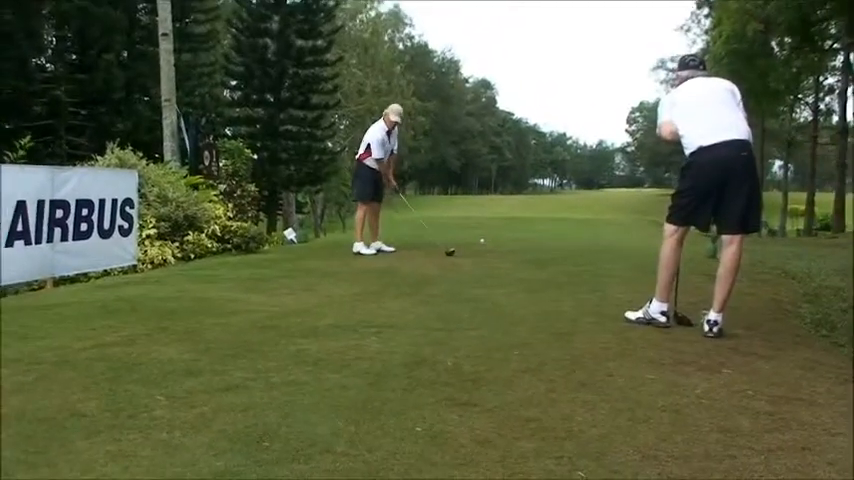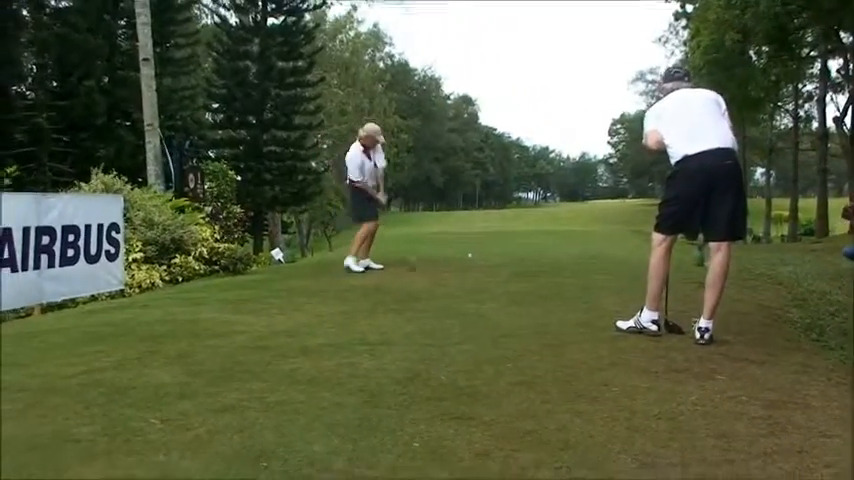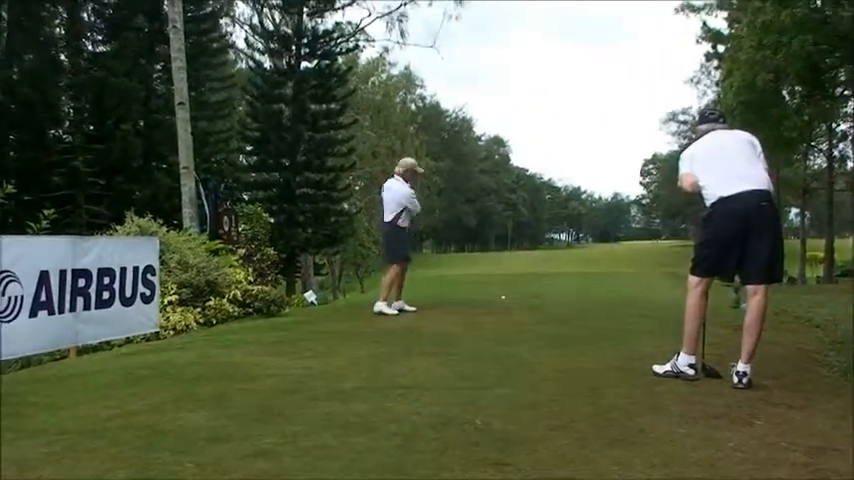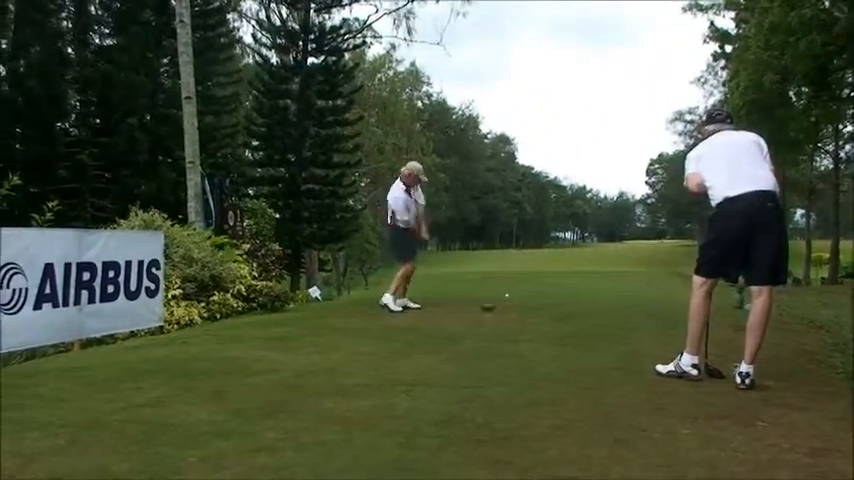
dt=1s
person 1, frame 1
left shoulder: (672, 96)
right shoulder: (727, 85)
left elbow: (668, 132)
right elbow: (744, 122)
left hip: (704, 157)
right hip: (741, 153)
left knee: (673, 230)
right knee: (733, 238)
left ankle: (658, 309)
right ankle: (714, 319)
person 1, frame 2
left shoulder: (657, 108)
right shoulder: (712, 96)
left elbow: (653, 142)
right elbow: (730, 133)
left hip: (690, 166)
right hip: (726, 161)
left knee: (661, 239)
right knee: (721, 245)
left ankle: (649, 318)
right ankle: (705, 326)
person 1, frame 3
left shoulder: (691, 150)
right shoulder: (746, 137)
left elbow: (689, 185)
right elbow: (766, 174)
left hip: (724, 208)
right hip: (762, 204)
left knee: (697, 282)
right knee: (757, 289)
left ankle: (686, 361)
right ankle: (743, 369)
person 1, frame 4
left shoulder: (698, 150)
right shoulder: (754, 138)
left elbow: (695, 184)
right elbow: (772, 175)
left hip: (730, 208)
right hip: (767, 204)
left knee: (702, 282)
right knee: (762, 289)
left ankle: (689, 361)
right ankle: (746, 370)
person 2, frame 1
left shoulder: (394, 130)
right shoulder: (376, 133)
left elbow: (393, 153)
right elbow: (379, 161)
left wrist: (390, 175)
right wrist: (389, 180)
left hip: (377, 171)
right hip: (364, 170)
left knee: (375, 207)
right knee: (364, 206)
left ankle: (375, 243)
right ankle: (358, 244)
person 2, frame 2
left shoulder: (376, 147)
right shoulder: (353, 155)
left elbow: (380, 169)
right elbow: (358, 182)
left wrist: (381, 190)
right wrist: (376, 195)
left hip: (371, 191)
right hip: (359, 192)
left knee: (374, 225)
right knee: (368, 225)
left ankle: (364, 260)
right ankle: (350, 259)
person 2, frame 3
left shoulder: (389, 183)
right shoulder: (407, 192)
right elbow: (416, 211)
left hip: (391, 228)
right hip: (396, 230)
left knee: (402, 266)
right knee: (395, 267)
left ankle: (398, 302)
right ankle: (381, 303)
person 2, frame 4
left shoulder: (413, 186)
right shoulder: (397, 195)
left elbow: (420, 207)
right elbow: (404, 220)
left wrist: (422, 227)
right wrist: (418, 232)
left hip: (410, 231)
right hip: (400, 231)
left knee: (409, 266)
right knee: (408, 266)
left ankle: (402, 299)
right ankle: (388, 296)
